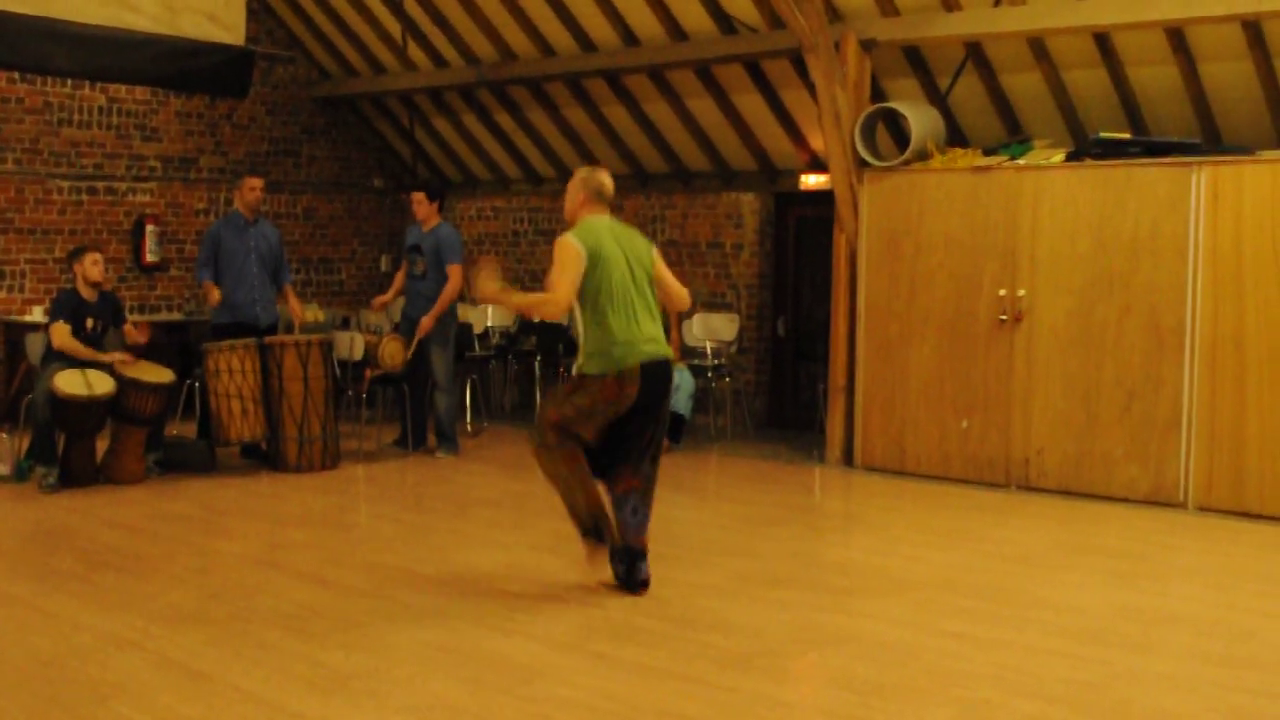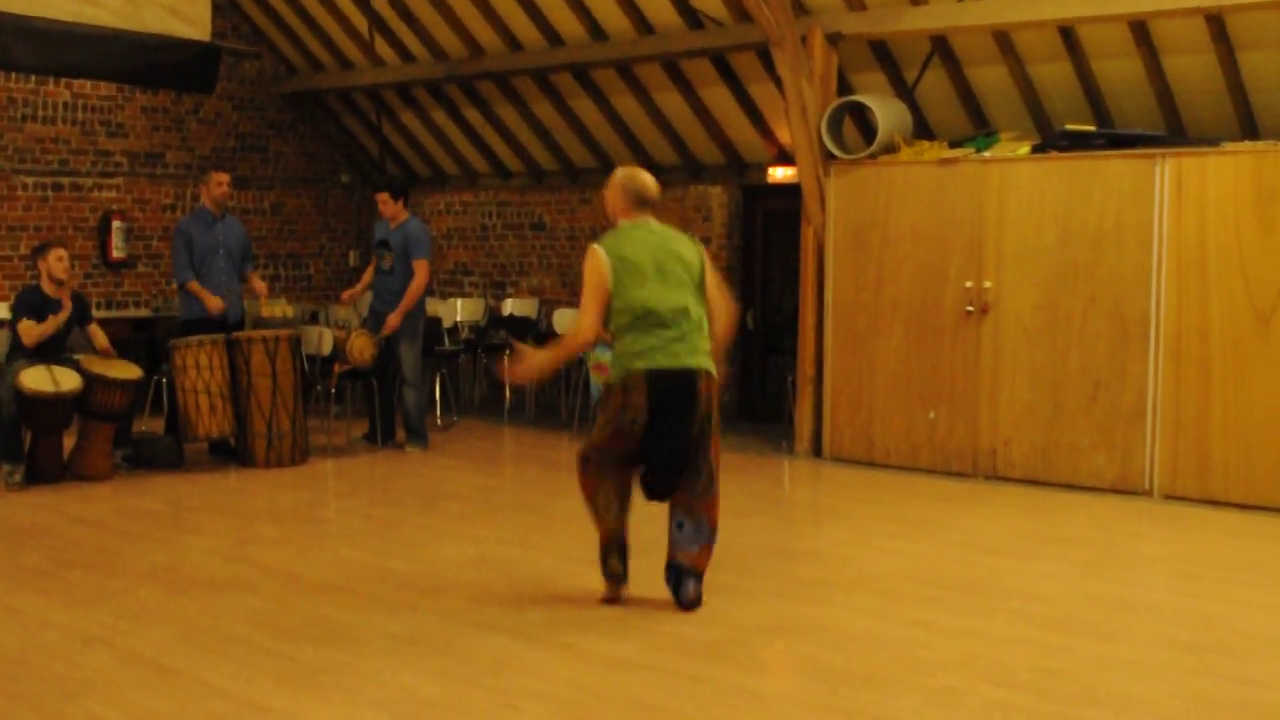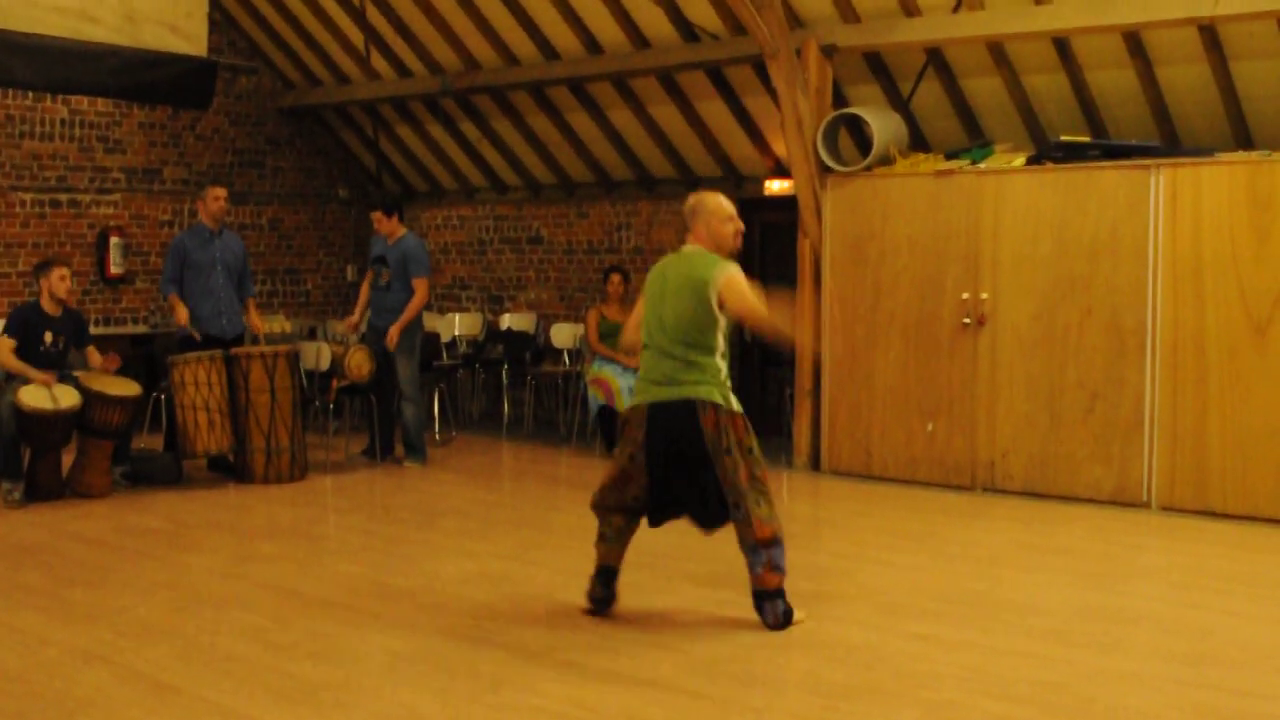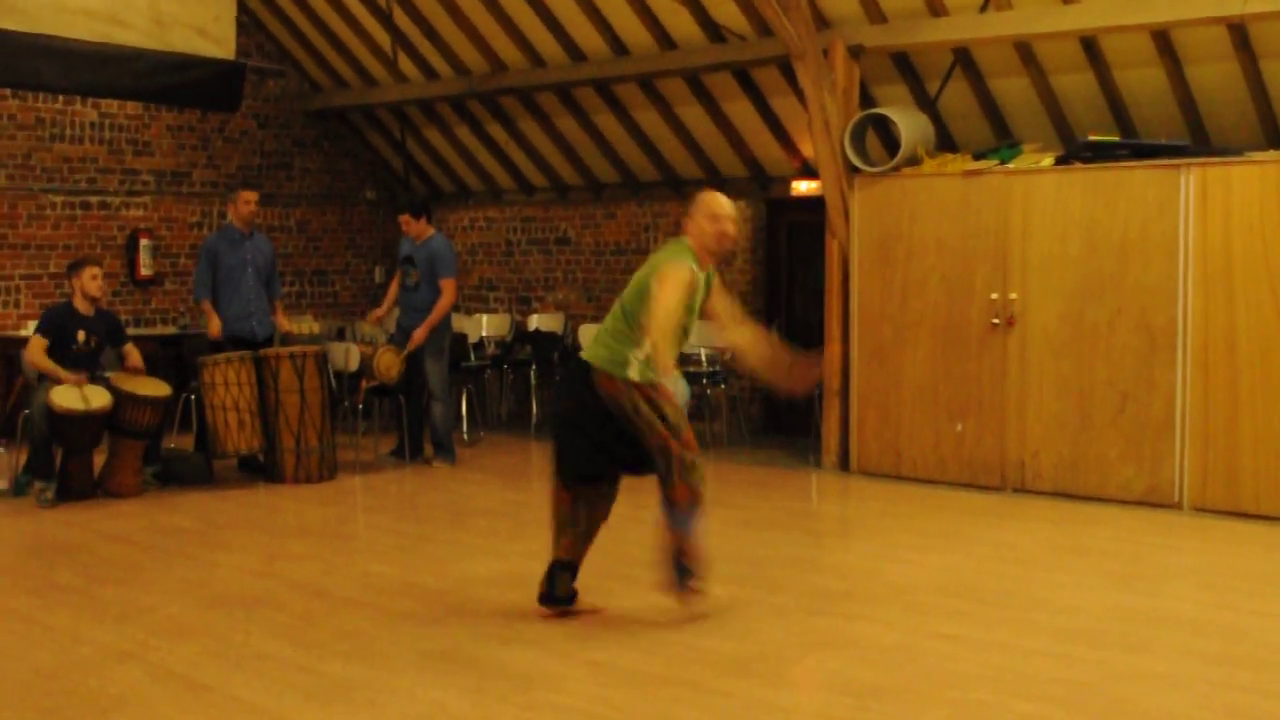
dt=0.7s
person 1, frame 1
left shoulder: (574, 241)
right shoulder: (638, 242)
left elbow: (556, 305)
right elbow: (680, 301)
left wrist: (497, 294)
left hip: (613, 369)
right hip: (657, 366)
left knee: (551, 436)
right knee: (632, 472)
left ankle: (596, 529)
right ankle: (633, 569)
person 1, frame 2
left shoulder: (603, 252)
right shoulder: (689, 247)
left elbow: (588, 330)
right elbow: (724, 314)
left wrist: (542, 362)
left hip: (639, 377)
right hip: (695, 374)
left knee: (600, 466)
right knee: (695, 487)
left ankle: (616, 565)
right ankle: (687, 583)
person 1, frame 3
left shoulder: (658, 272)
right shoulder: (725, 276)
left elbow: (631, 338)
right elbow: (761, 316)
left hip: (650, 409)
right hip: (707, 410)
left knee: (619, 501)
right knee: (750, 506)
left ankle: (603, 589)
right ankle: (774, 606)
person 1, frame 4
left shoulder: (706, 279)
right shoulder: (676, 268)
left elbow: (737, 332)
right elbow: (661, 316)
left wrist: (785, 368)
right wrist: (665, 368)
left hip: (608, 375)
right hip: (617, 375)
left knee: (591, 484)
right knee: (680, 465)
left ankle: (558, 589)
right ankle: (684, 573)
person 2, frame 1
left shoulder: (271, 233)
right shoulder: (218, 231)
left elbow: (281, 271)
right elbow: (203, 268)
left wrist: (290, 298)
right wrist: (210, 290)
left hip: (265, 319)
right hip: (230, 319)
left ankle: (252, 441)
right ankle: (205, 442)
person 2, frame 2
left shoulder: (237, 227)
right shoulder: (186, 226)
left elbow: (245, 262)
right elbow: (181, 270)
left wrist: (254, 280)
right wrist: (205, 297)
left hip: (233, 315)
right hip: (197, 316)
left ankle: (220, 437)
right ankle: (173, 438)
person 2, frame 3
left shoulder: (236, 243)
right shoulder: (183, 242)
left elbow: (245, 283)
right elbow: (169, 282)
left wrist: (252, 313)
right wrist: (178, 305)
left hip: (231, 330)
right hip: (196, 331)
left knee: (227, 393)
left ankle: (219, 453)
right ankle: (172, 456)
person 2, frame 4
left shoulder: (265, 244)
right shoulder: (214, 244)
right elbow: (202, 286)
left wrist: (279, 315)
right wrist: (212, 316)
left hip: (261, 332)
right hip: (227, 334)
left knee: (257, 393)
left ankle: (249, 454)
right ankle: (202, 456)
person 3, frame 1
left shoulder: (448, 236)
right shoulder: (411, 232)
left elbow: (455, 281)
left wrist: (432, 316)
right wrist: (389, 296)
left hip: (438, 320)
right hip: (410, 317)
left knee: (441, 381)
right knee: (410, 379)
left ankle: (447, 441)
right ankle: (412, 437)
person 3, frame 2
left shoulder: (416, 230)
right shoulder: (380, 228)
left elbow: (421, 277)
left wrist: (399, 313)
right wrist: (357, 290)
left hip: (406, 315)
right hip: (378, 312)
left knee: (410, 376)
right knee: (378, 373)
left ankle: (416, 436)
right ankle: (381, 431)
person 3, frame 3
left shoulder: (413, 247)
right shoulder: (377, 242)
left elbow: (421, 293)
left wrist: (398, 326)
right wrist: (358, 314)
left hip: (404, 330)
right hip: (376, 327)
left knee: (407, 390)
right knee: (376, 388)
left ankle: (415, 451)
right ankle: (380, 447)
person 3, frame 4
left shoulder: (441, 247)
right shoulder: (405, 243)
left elbow: (449, 294)
left wrist: (425, 328)
right wrist: (385, 308)
left hip: (432, 331)
right hip: (405, 327)
left knee: (437, 390)
right knee: (406, 388)
left ankle: (444, 451)
right ankle: (410, 446)
person 4, frame 1
left shoulder: (109, 301)
right shoulder: (65, 300)
left elbow: (128, 331)
right elbow: (60, 341)
left wrist: (137, 338)
right wrist: (103, 357)
left hip: (95, 366)
right hip: (62, 364)
right knee: (43, 394)
left ankle: (150, 453)
right ankle: (45, 464)
person 4, frame 2
left shoulder: (75, 298)
right shoulder: (27, 297)
left elbow: (93, 330)
right elbow: (29, 338)
left wrist: (105, 349)
right wrist: (62, 315)
left hip: (60, 361)
right hip: (26, 362)
person 4, frame 3
left shoulder: (75, 318)
right shoulder: (23, 314)
left elbow: (89, 352)
left wrist: (103, 364)
right wrist: (34, 374)
left hip: (61, 379)
right hip: (25, 380)
left ankle: (116, 465)
person 4, frame 4
left shoulder: (107, 318)
right shoulder: (56, 315)
left elbow: (129, 348)
right elbow: (32, 354)
left wrist: (135, 363)
right wrist: (64, 375)
left hip: (92, 380)
right hip: (55, 380)
right knee: (40, 407)
right ankle: (42, 478)
